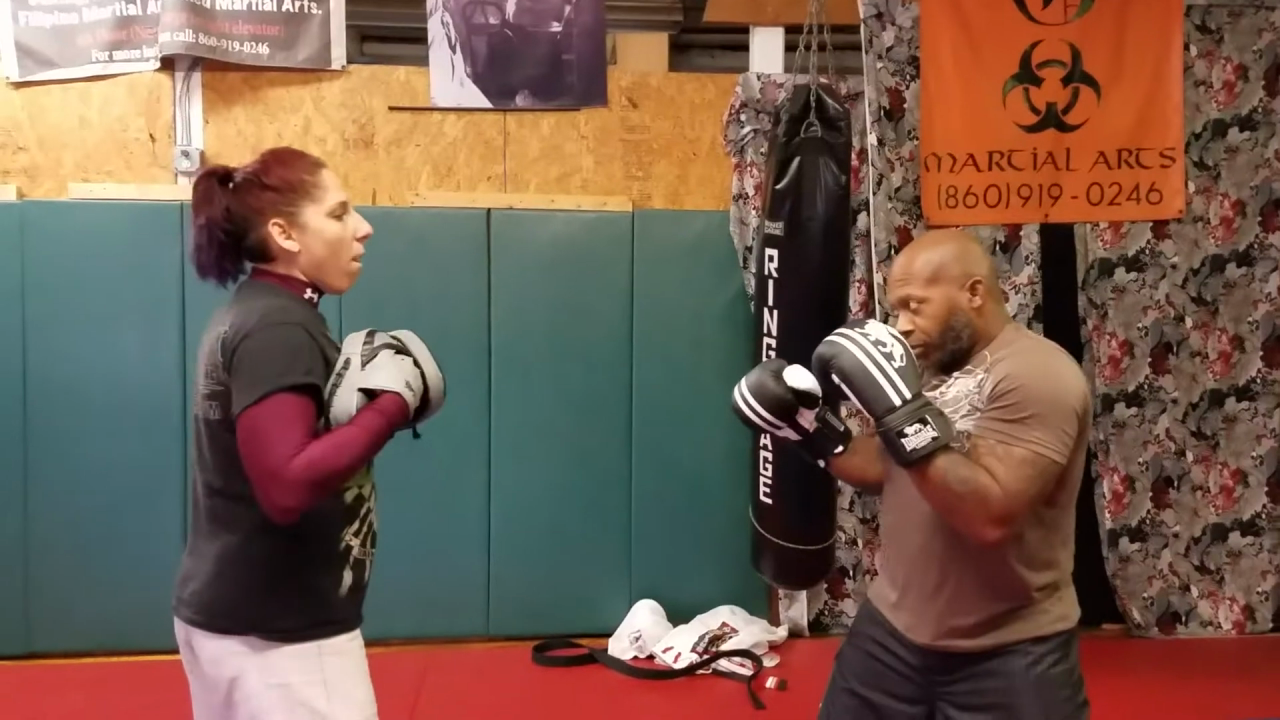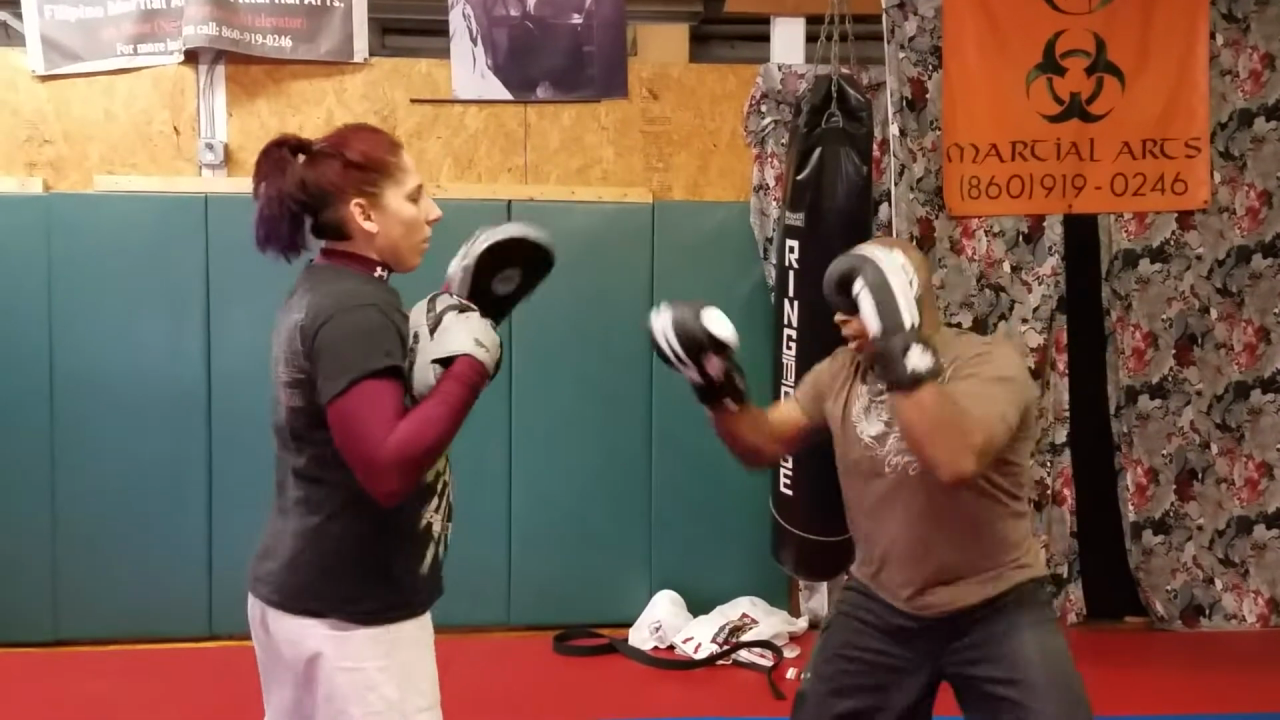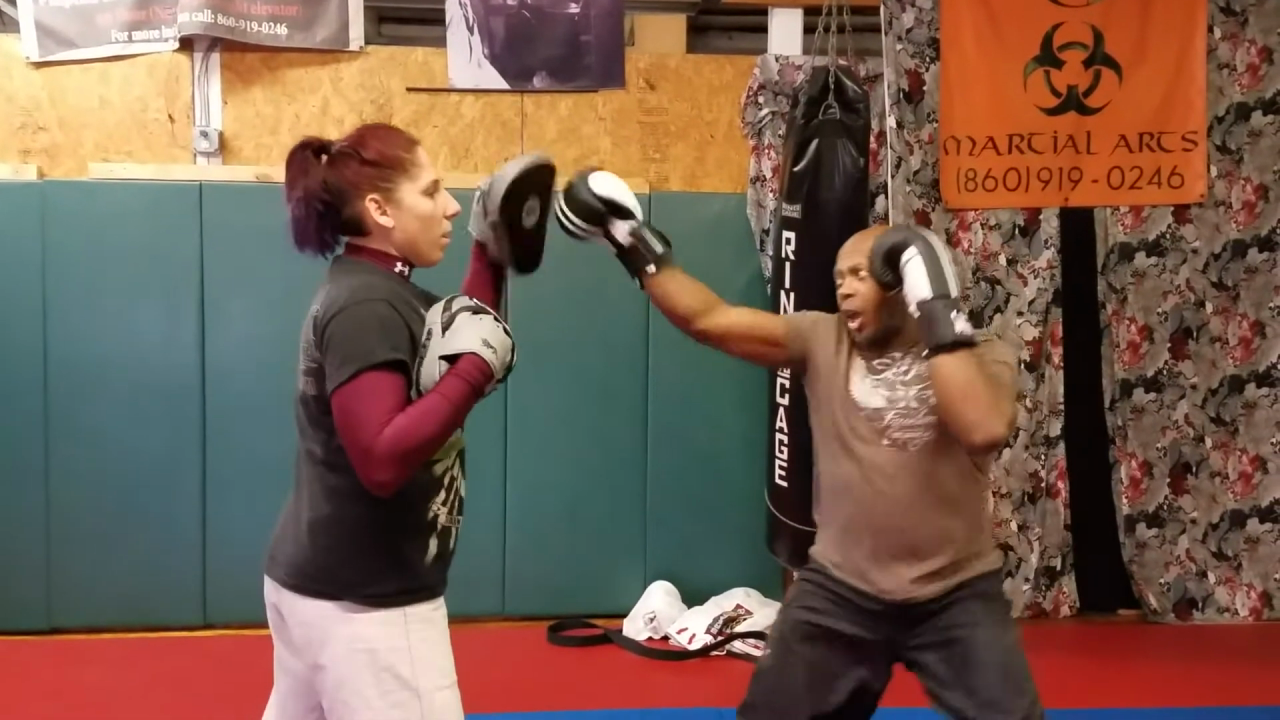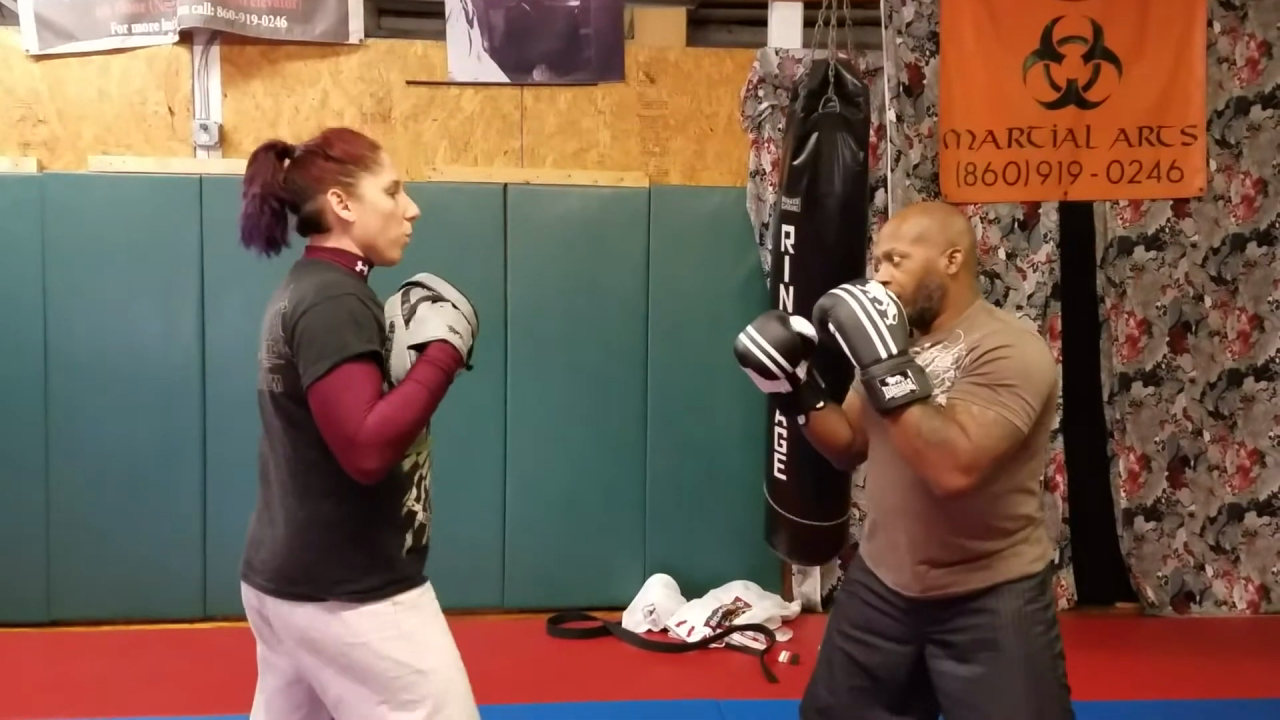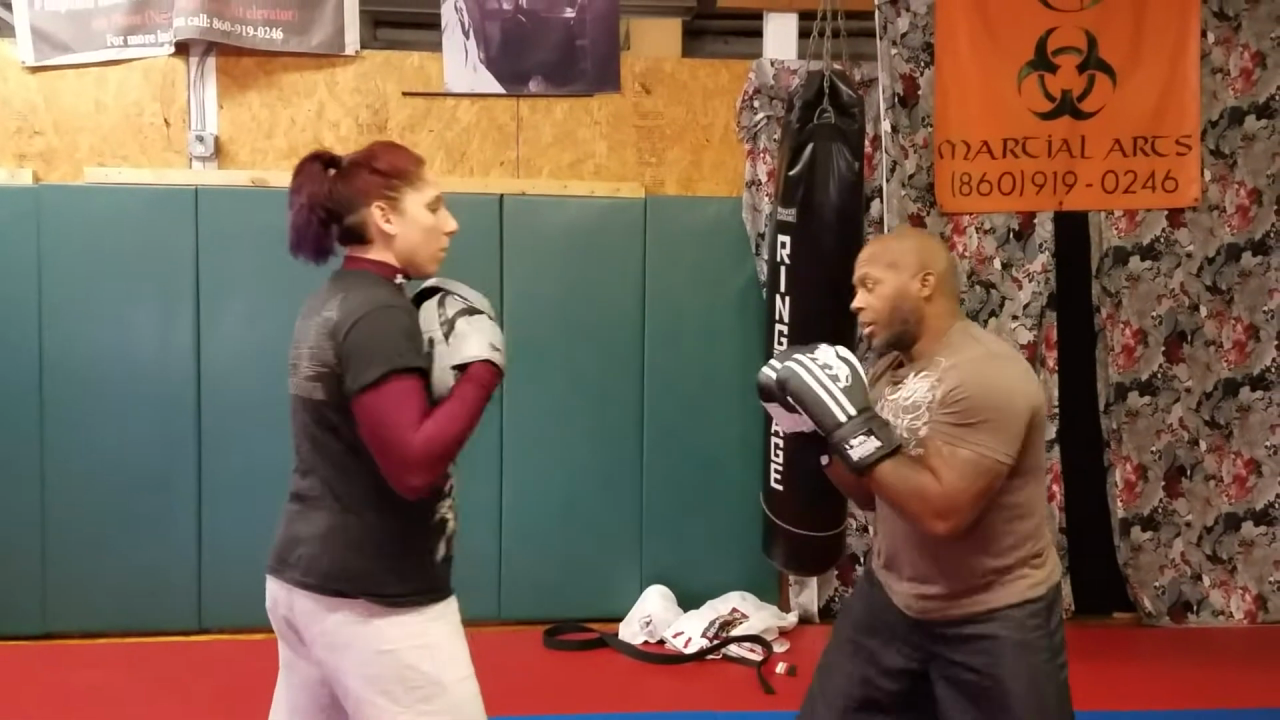
dt=1s
person 1, frame 1
left shoulder: (253, 314)
right shoulder: (278, 330)
right elbow: (287, 487)
left wrist: (366, 396)
right wrist: (391, 405)
right hip: (278, 631)
person 1, frame 2
left shoulder: (328, 295)
right shoulder: (344, 311)
left elbow: (386, 348)
right elbow: (388, 469)
left wrist: (462, 307)
right wrist: (472, 364)
left hip: (294, 593)
right hip: (349, 611)
person 1, frame 3
left shoulder: (379, 288)
right shoulder: (366, 307)
left elbow: (458, 335)
right elbow: (383, 461)
left wrist: (493, 252)
right wrist: (474, 367)
right hip: (366, 598)
person 1, frame 4
left shoulder: (309, 291)
right shoulder: (333, 303)
right elbow: (366, 450)
left wrist: (411, 353)
right wrist: (441, 352)
left hip: (289, 579)
right hip: (352, 591)
person 1, frame 5
left shoulder: (327, 309)
right shoulder: (377, 315)
right elbow: (413, 469)
left wrist: (436, 361)
right wrist: (481, 367)
left hip: (303, 579)
right hip: (378, 596)
person 2, frame 1
left shoulder: (1039, 375)
right shoulder: (928, 365)
left elbow: (991, 517)
left wrist: (902, 411)
right wrist: (811, 430)
left hip: (1009, 655)
person 2, frame 2
left shoulder: (989, 366)
right shoulder: (842, 372)
left elbow: (955, 461)
right elbow: (763, 443)
left wrist: (900, 345)
right wrist: (715, 383)
left hip: (995, 606)
right hip: (881, 605)
person 2, frame 3
left shoulder: (981, 353)
right shoulder: (822, 339)
left elbow: (985, 429)
right elbow: (709, 318)
left wrist: (940, 317)
right wrist: (637, 246)
left hip: (957, 597)
right hip: (840, 588)
person 2, frame 4
left shoulder: (1010, 350)
right shoulder: (891, 336)
left elbow: (953, 468)
right elbow: (849, 446)
left wrist: (887, 368)
right wrist: (798, 389)
left hip: (991, 597)
right hip: (882, 582)
person 2, frame 5
left shoulder: (984, 373)
right shoulder: (890, 371)
left elbow: (942, 510)
left wrist: (851, 425)
right wrist: (825, 429)
left hip: (999, 613)
right hip: (895, 599)
